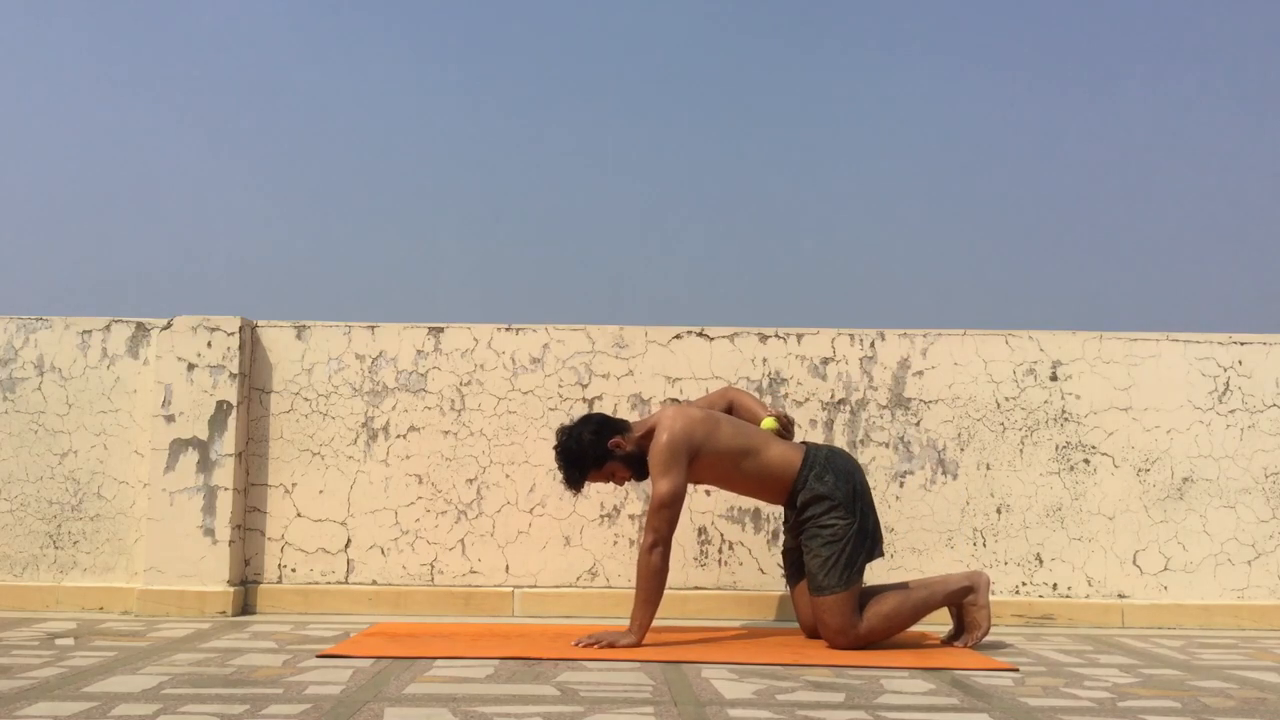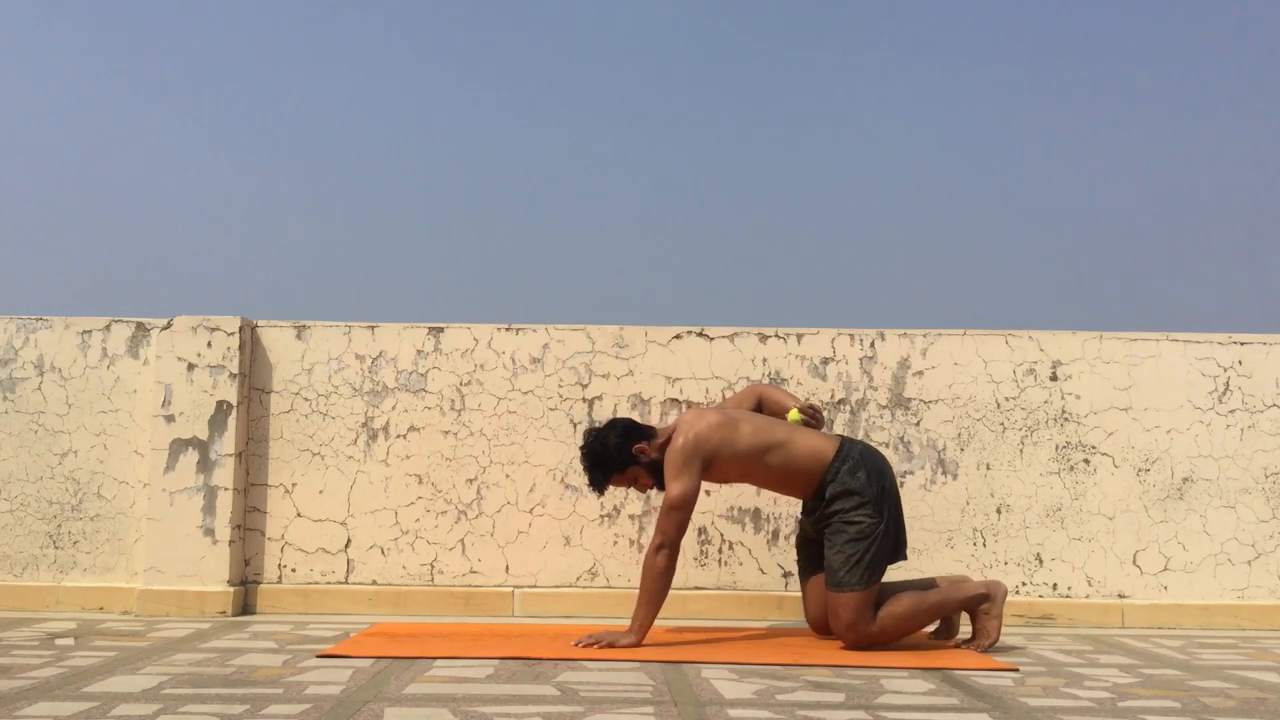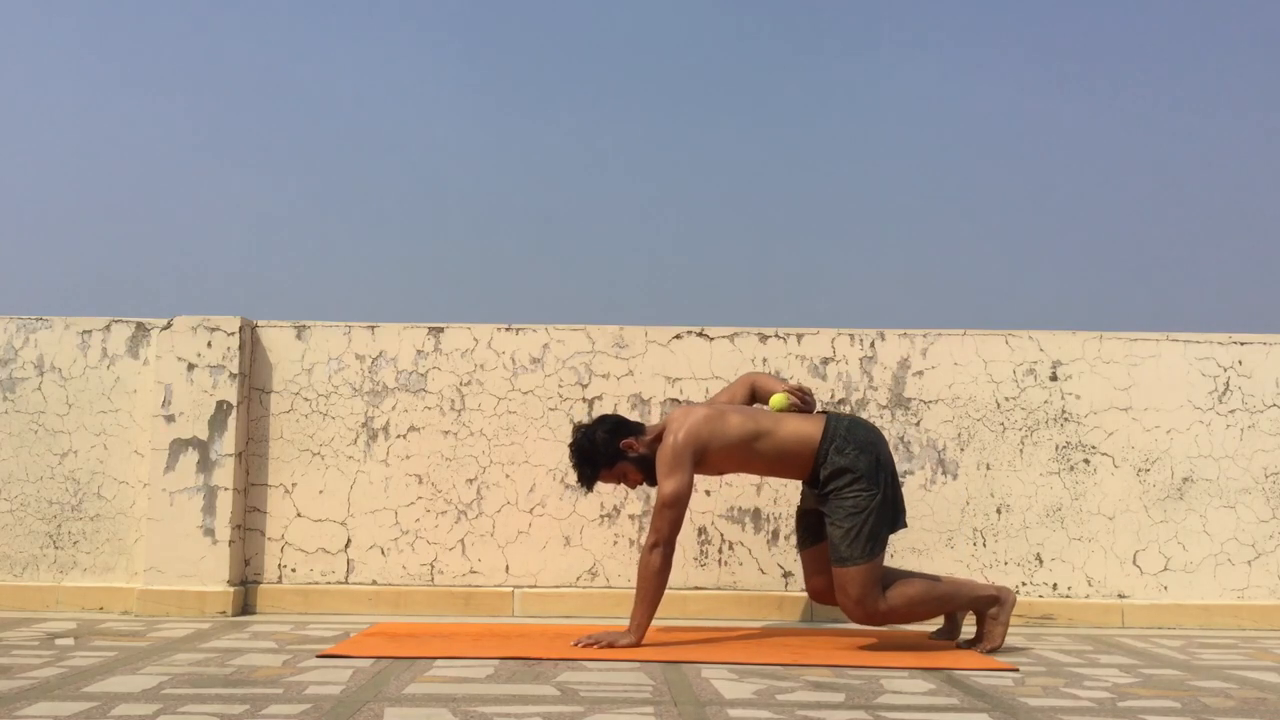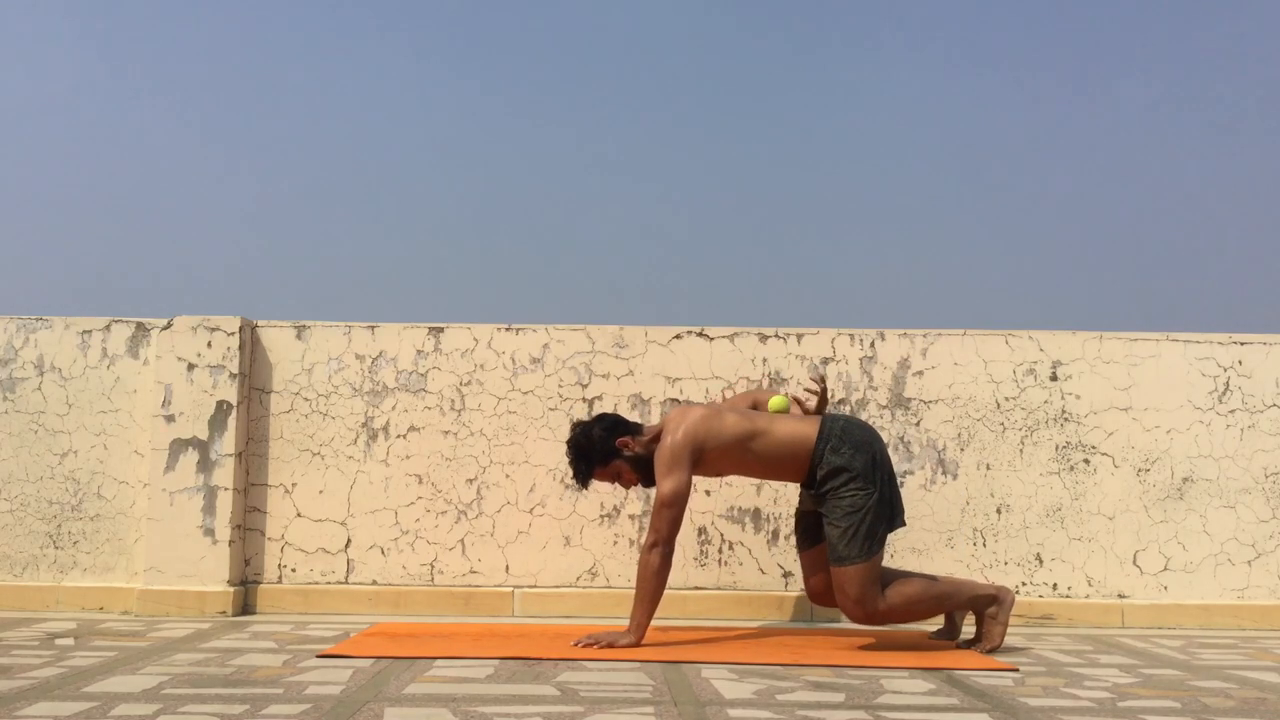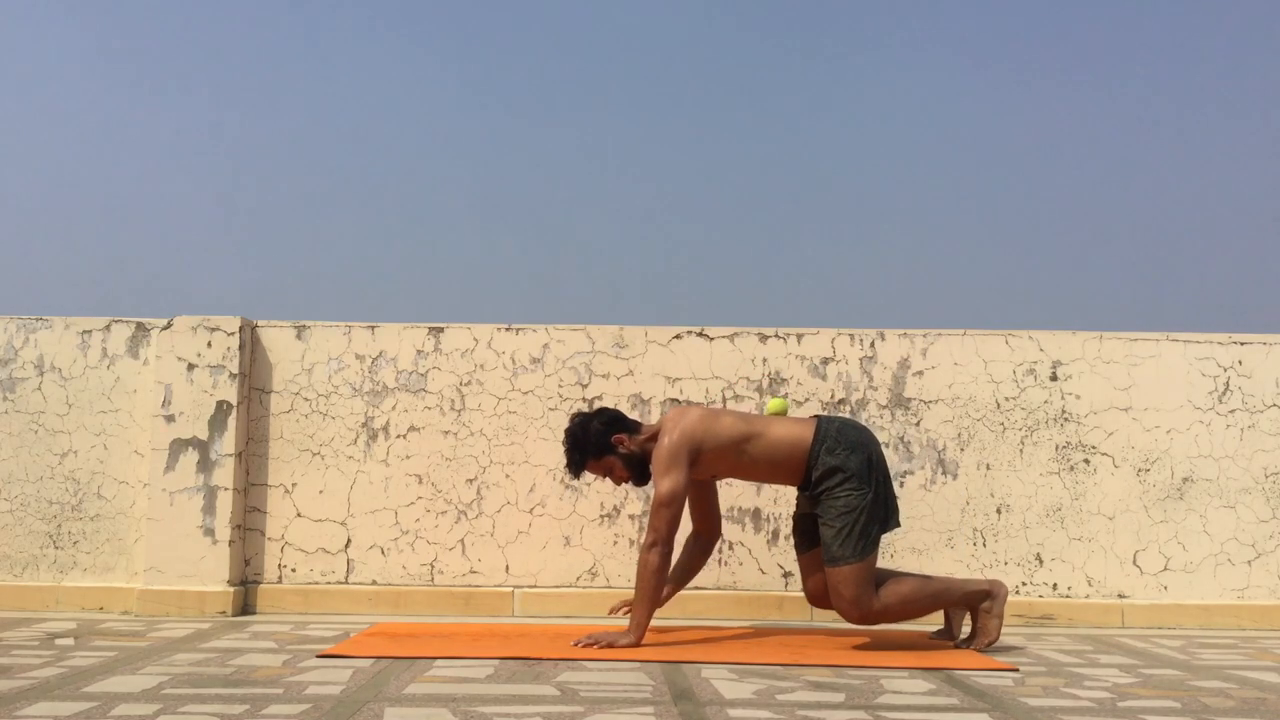
dt=0.5s
person 1, frame 1
left shoulder: (667, 440)
right shoulder: (672, 423)
left elbow: (655, 543)
right elbow: (728, 396)
left wrist: (635, 632)
right wrist: (769, 420)
left hip: (827, 486)
right hip: (808, 494)
left knee: (845, 634)
right knee: (815, 624)
left ankle: (964, 587)
right ankle: (946, 591)
person 1, frame 2
left shoulder: (683, 445)
right shoulder: (698, 427)
left elbow: (665, 546)
right elbow: (757, 391)
left wrist: (635, 633)
right wrist: (798, 411)
left hip: (856, 480)
right hip: (828, 491)
left knee: (856, 631)
right knee: (823, 620)
left ankle: (977, 594)
right ankle: (946, 589)
person 1, frame 3
left shoulder: (675, 443)
right shoulder: (692, 424)
left elbow: (658, 545)
right elbow: (749, 381)
left wrist: (633, 633)
right wrist: (786, 392)
left hip: (850, 456)
right hip: (830, 463)
left knee: (865, 607)
right knee: (825, 589)
left ankle: (988, 597)
right ankle: (952, 594)
person 1, frame 4
left shoulder: (673, 444)
right shoulder: (688, 428)
left elbow: (658, 544)
right elbow: (758, 396)
left wrist: (633, 632)
right wrist: (810, 423)
left hip: (849, 456)
right hip: (828, 463)
left knee: (864, 606)
right knee: (823, 590)
left ankle: (988, 596)
right ankle: (952, 595)
person 1, frame 5
left shoulder: (671, 444)
right shoulder: (684, 443)
left elbow: (656, 544)
right elbow: (707, 531)
left wrist: (634, 631)
right wrist: (654, 597)
left hip: (843, 456)
right hip: (825, 466)
left knee: (859, 607)
right knee: (822, 593)
left ankle: (981, 592)
right ankle: (948, 594)
